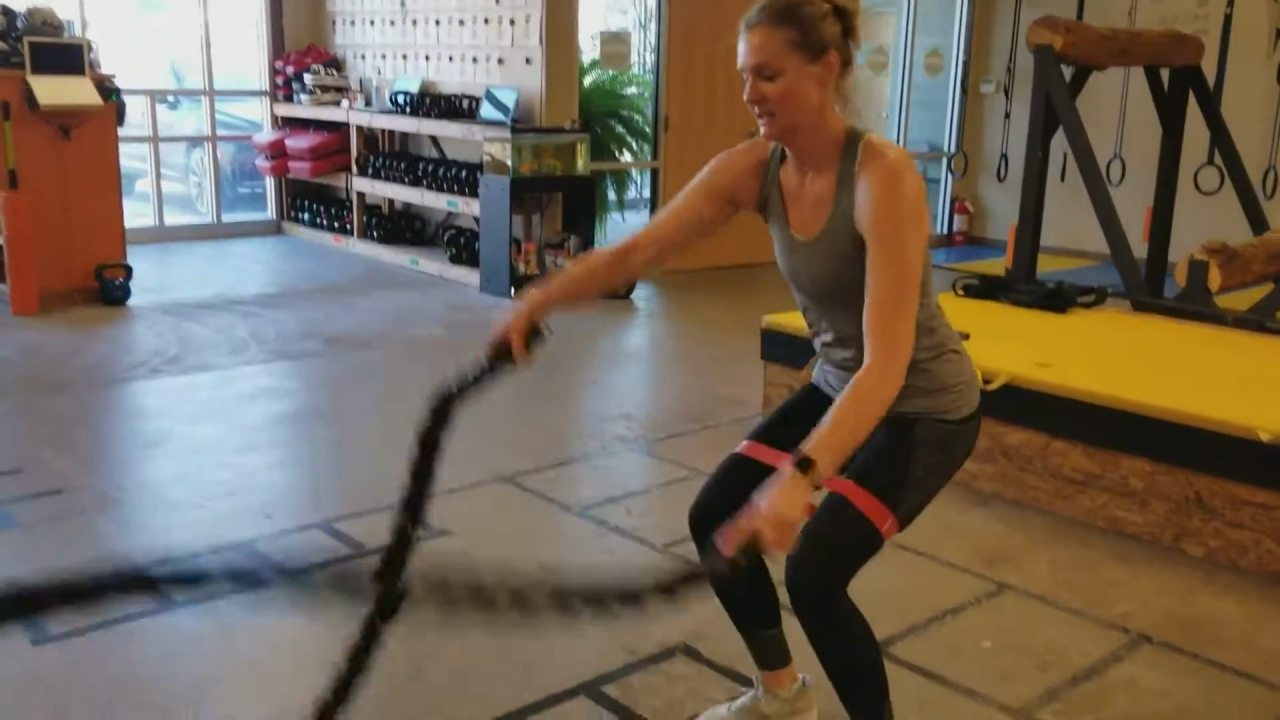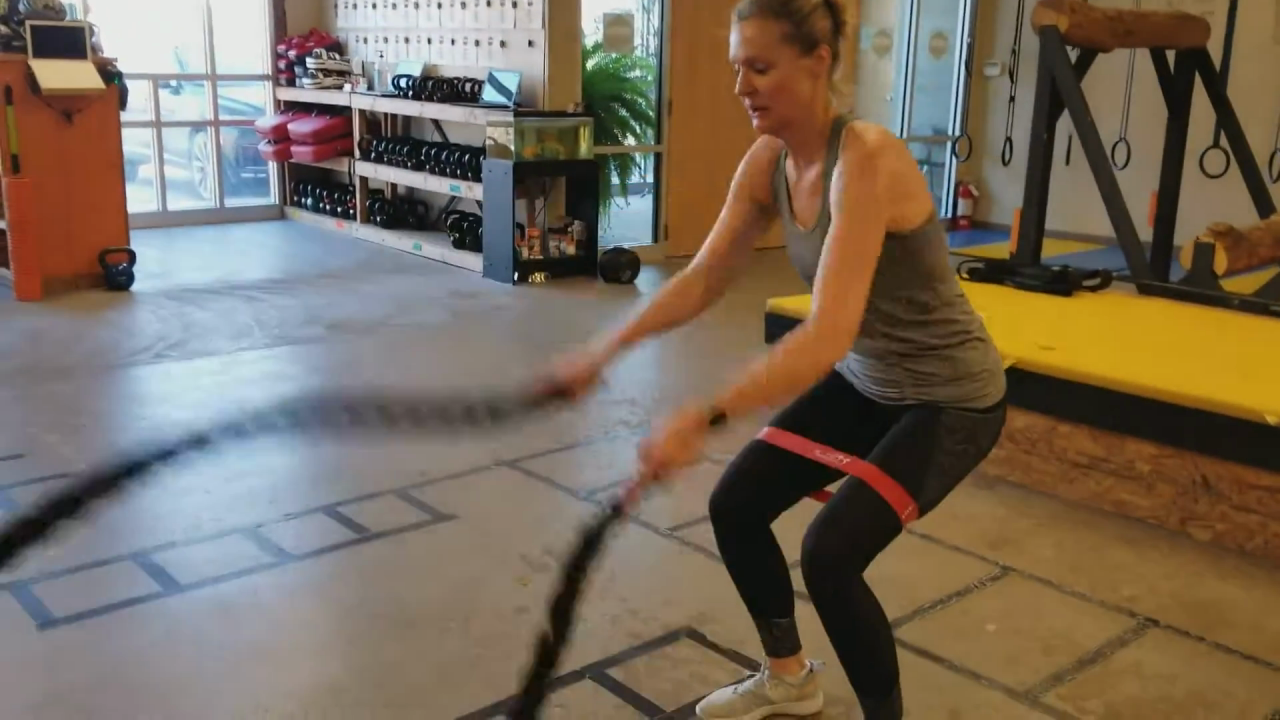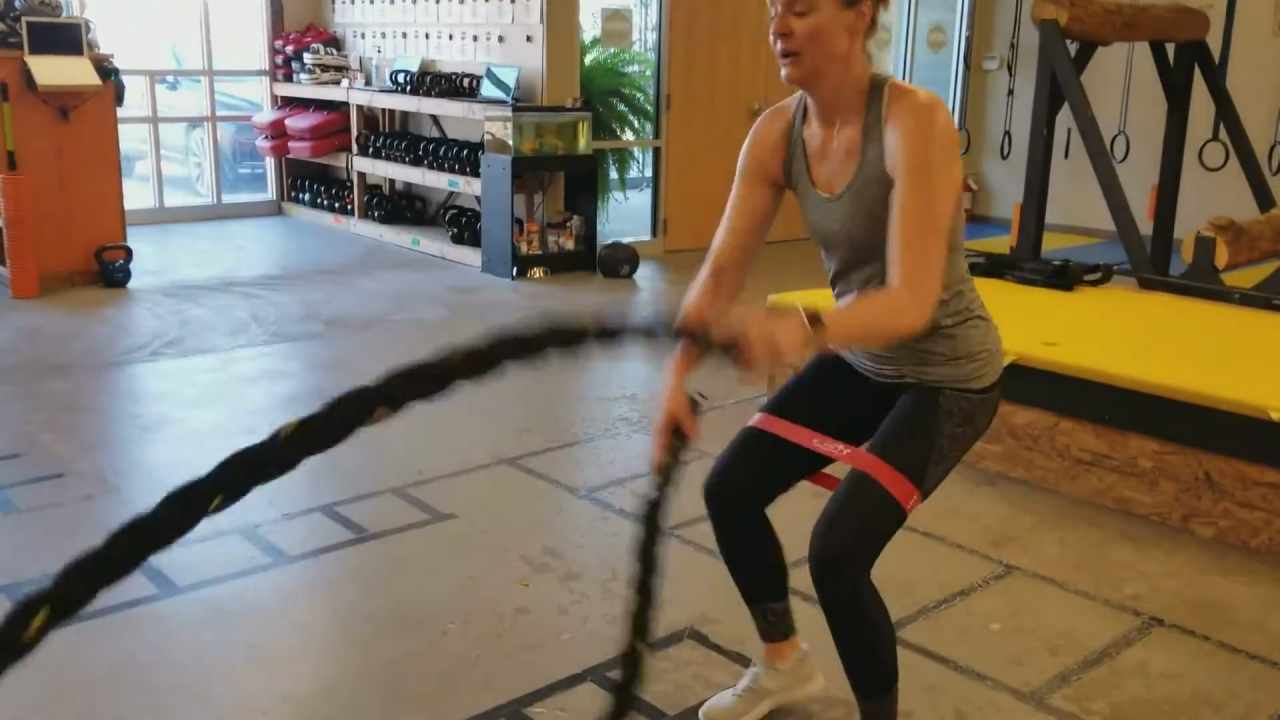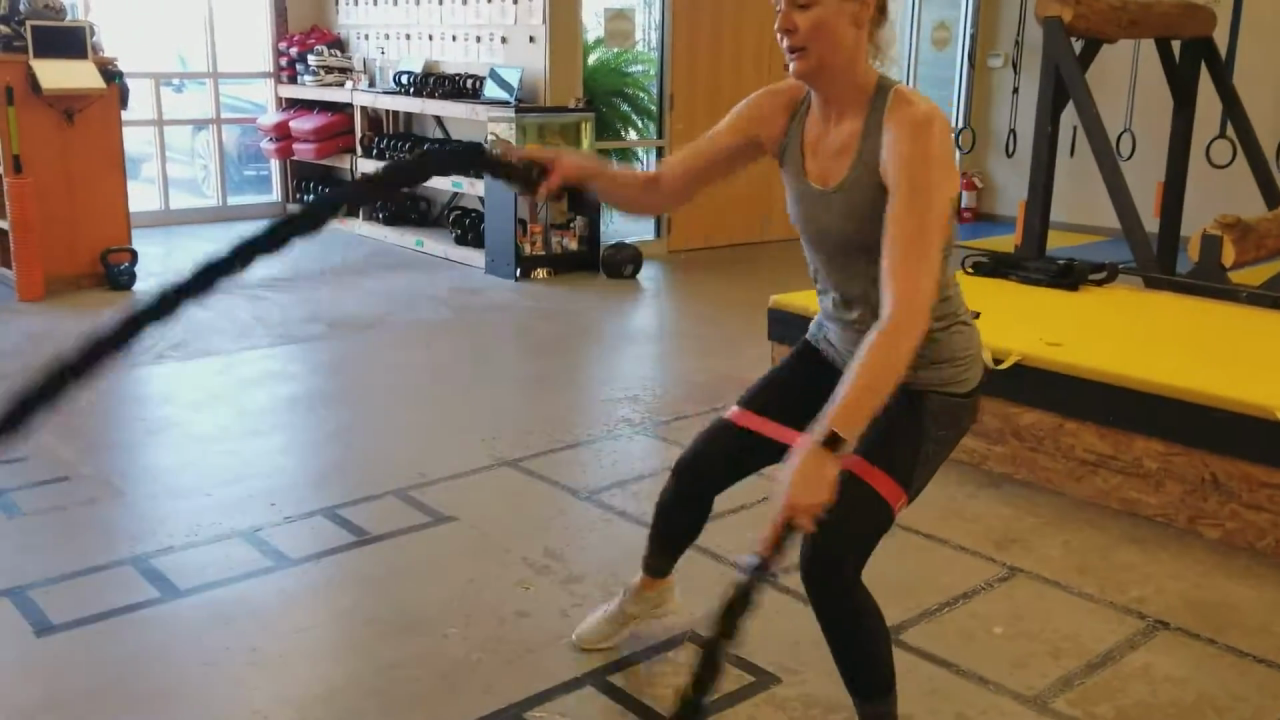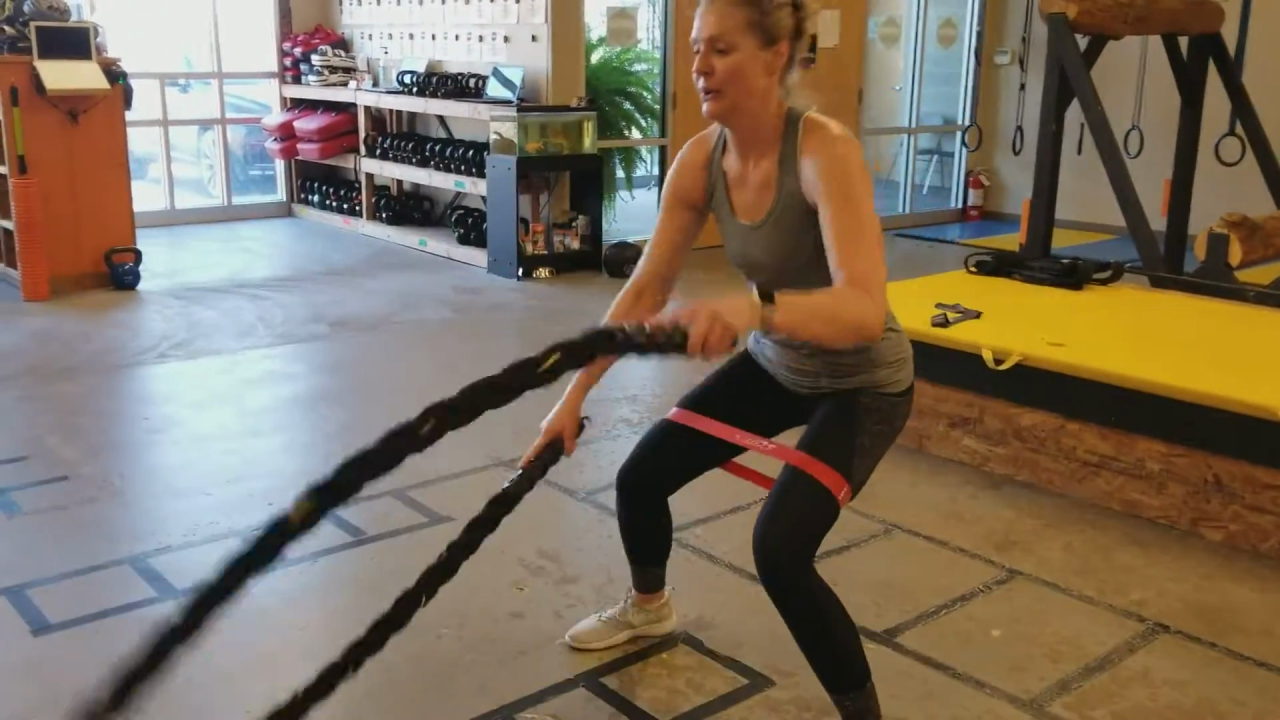
dt=0.3s
person 1, frame 1
left shoulder: (885, 177)
right shoulder: (755, 165)
left elbow: (886, 363)
right elbow: (641, 250)
left wrist: (798, 485)
right wrist: (540, 299)
left hip: (926, 407)
right hip: (837, 384)
left knee: (814, 574)
right knee: (714, 517)
person 1, frame 2
left shoulder: (868, 161)
right shoulder: (768, 162)
left elbow: (829, 333)
right elbow: (701, 282)
left wrist: (703, 418)
right wrist: (606, 348)
left hip: (950, 395)
right hip: (864, 379)
left knee: (832, 555)
right knee: (734, 507)
person 1, frame 3
left shoulder: (915, 123)
right shoulder: (778, 131)
left elbow: (909, 303)
right elbow: (722, 267)
left wrist: (805, 331)
right wrist: (677, 379)
left hip: (946, 374)
right hip: (860, 361)
left knee: (836, 551)
right knee: (730, 489)
person 1, frame 4
left shoulder: (913, 127)
right shoulder: (779, 111)
left elbow: (907, 315)
right elbow: (658, 192)
left wrist: (821, 448)
right wrist: (587, 171)
left hip: (926, 375)
right hip: (835, 349)
left knee: (827, 561)
right knee: (698, 469)
right ankle: (650, 590)
person 1, frame 5
left shoulder: (827, 152)
right shoulder: (702, 158)
left elbow: (861, 308)
right elbow: (645, 288)
left wrist: (756, 303)
right wrist: (573, 395)
left hip: (862, 378)
right hip: (773, 359)
left knee: (779, 550)
right knee: (639, 476)
right ankle: (649, 606)
